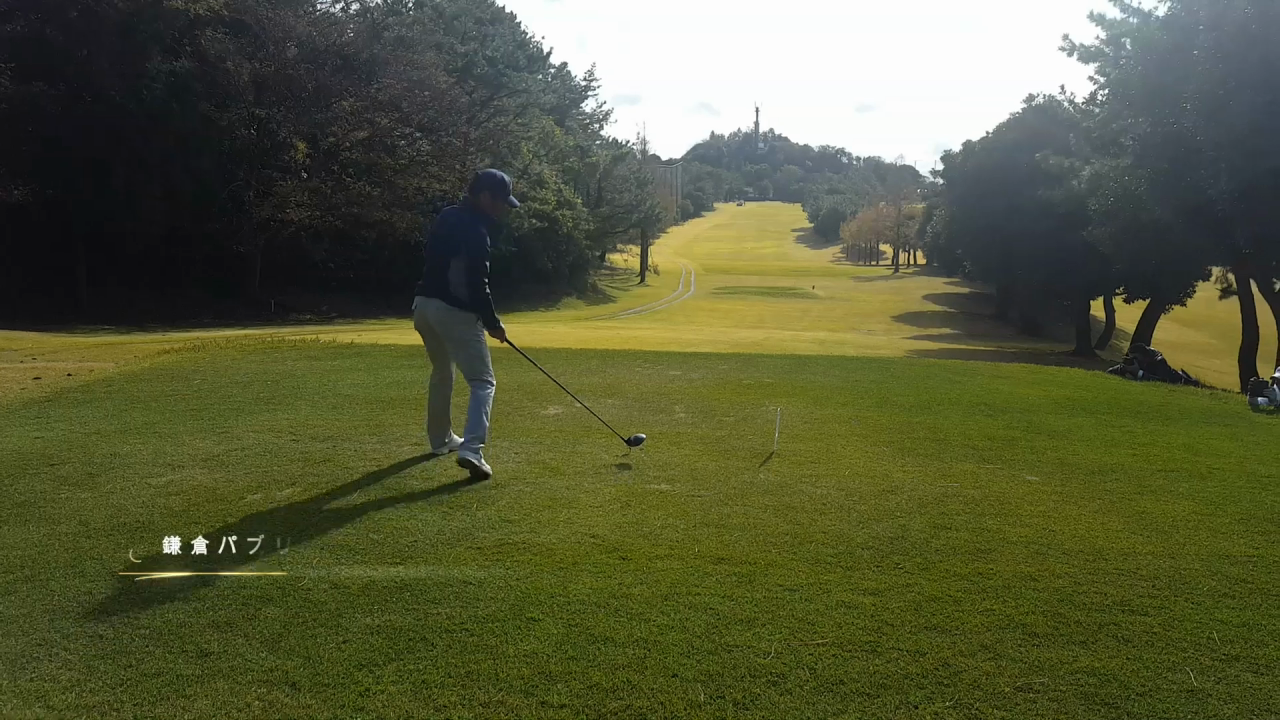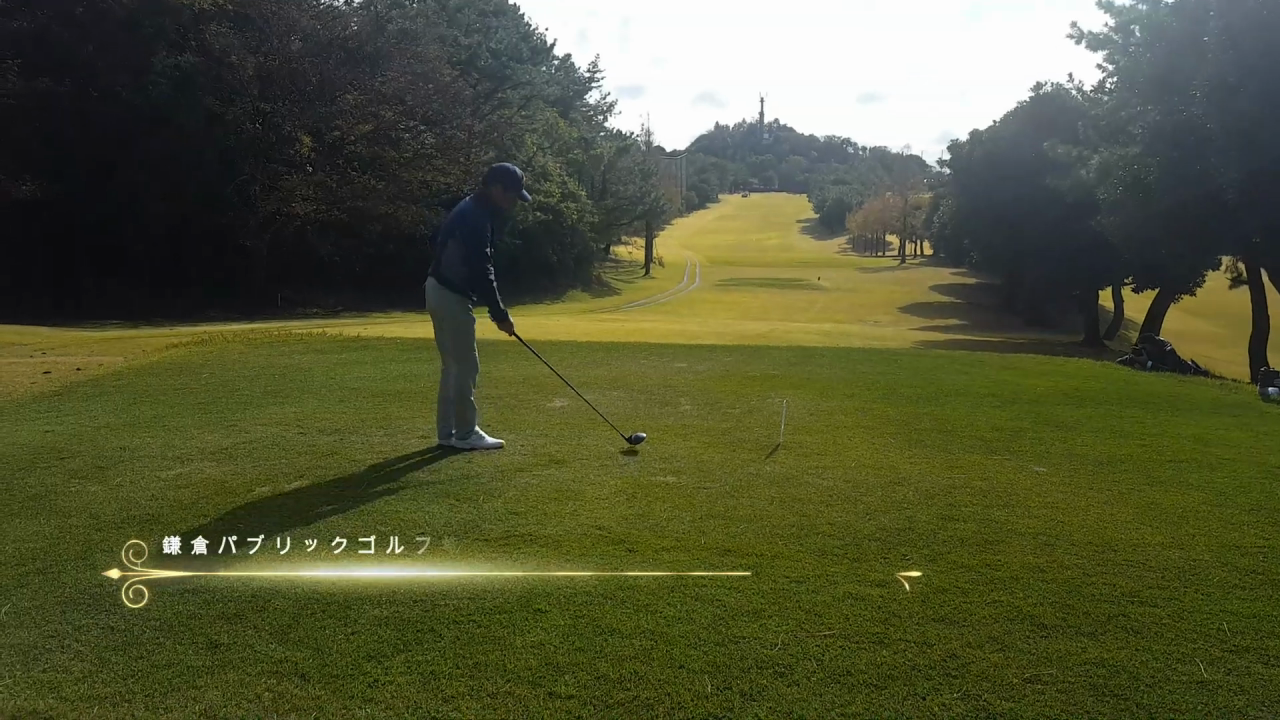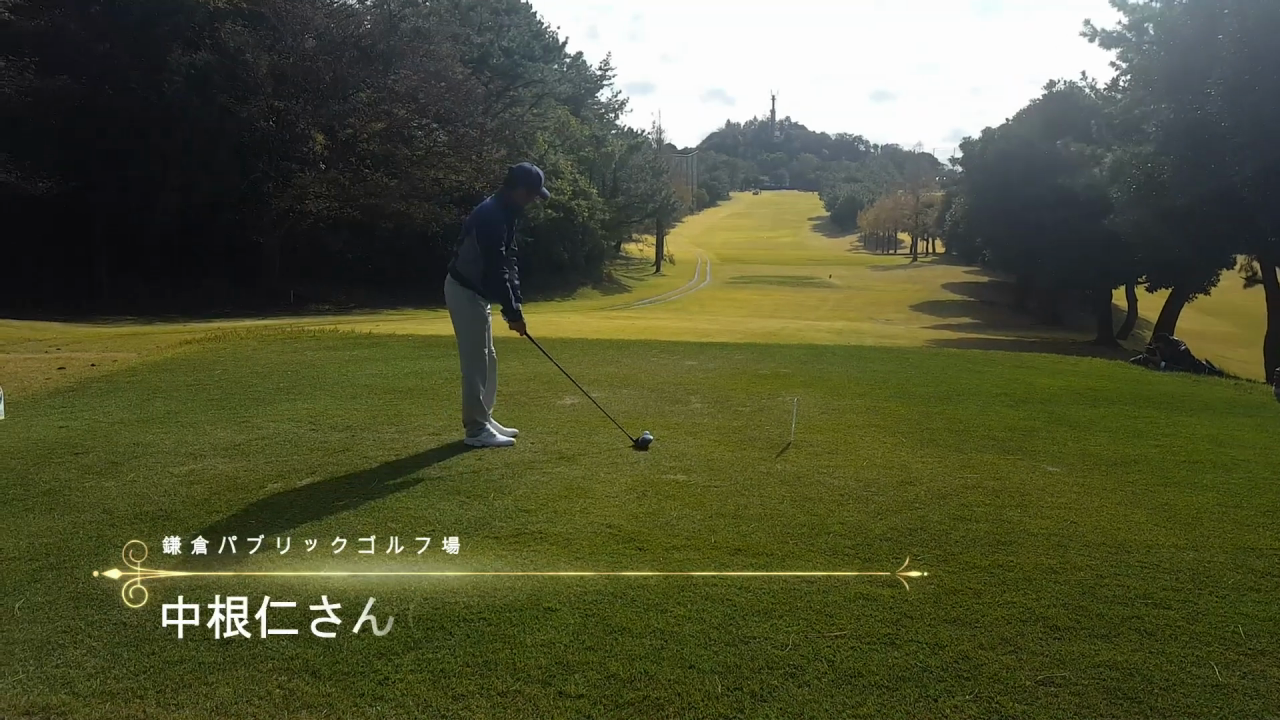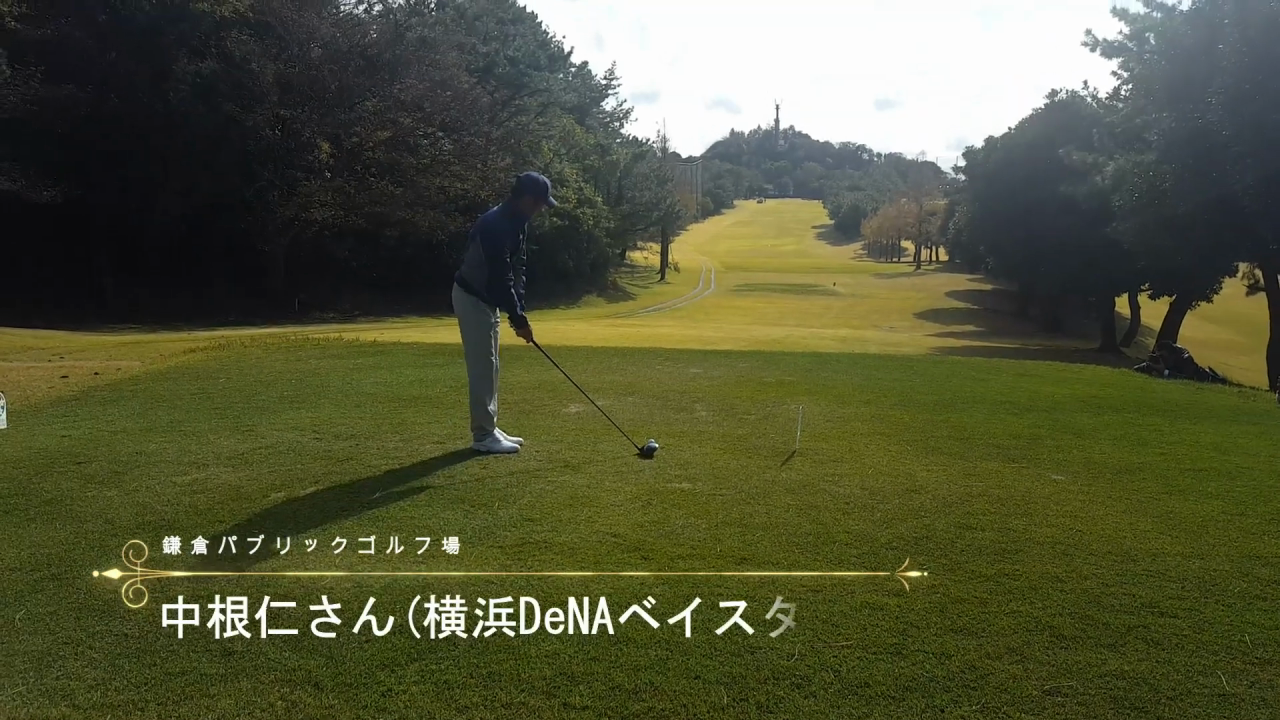
dt=0.4s
person 1, frame 1
left shoulder: (447, 218)
right shoulder: (475, 232)
right elbow: (477, 283)
right wrist: (492, 322)
left hip: (425, 304)
right hip: (454, 311)
left knee: (441, 375)
right knee: (482, 382)
left ankle: (440, 440)
right ankle: (472, 450)
person 1, frame 2
left shoulder: (474, 210)
right shoulder: (475, 219)
left elbow: (477, 267)
right elbow: (481, 272)
left wrist: (496, 310)
right wrist: (500, 314)
left hip: (442, 290)
right hip: (451, 295)
left knee: (454, 364)
right knee: (466, 366)
left ankle: (448, 431)
right ankle: (465, 433)
person 1, frame 3
left shoulder: (504, 213)
right shoulder: (491, 217)
left elbow: (508, 262)
right elbow: (496, 269)
left wrist: (515, 302)
right wrist: (512, 312)
left hip: (476, 290)
right hip: (465, 290)
left knee: (486, 359)
right knee: (476, 360)
left ankle: (483, 419)
right ankle: (476, 429)
person 1, frame 4
left shoulder: (516, 223)
right shoulder: (495, 225)
left elbow: (516, 269)
right elbow: (500, 276)
left wrist: (519, 310)
right wrist: (517, 318)
left hip: (486, 299)
right hip: (472, 297)
left knee: (490, 365)
right knee: (483, 365)
left ankle: (489, 429)
right ankle: (483, 434)
